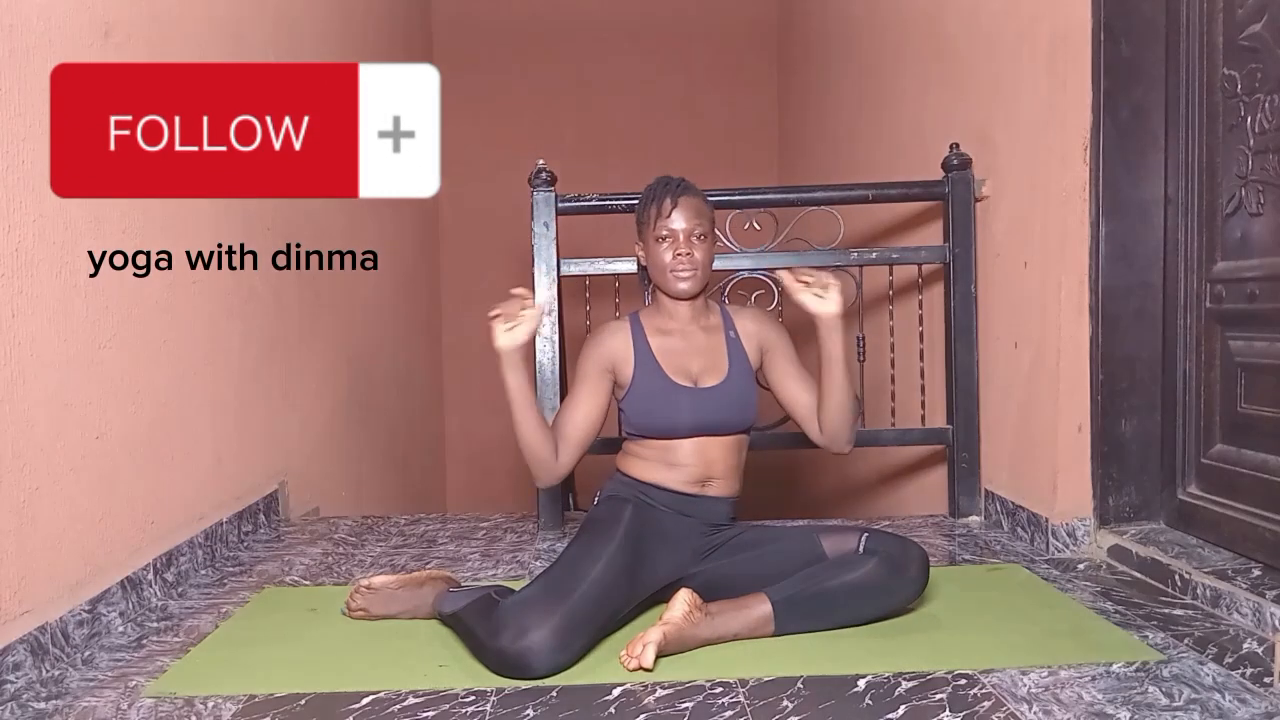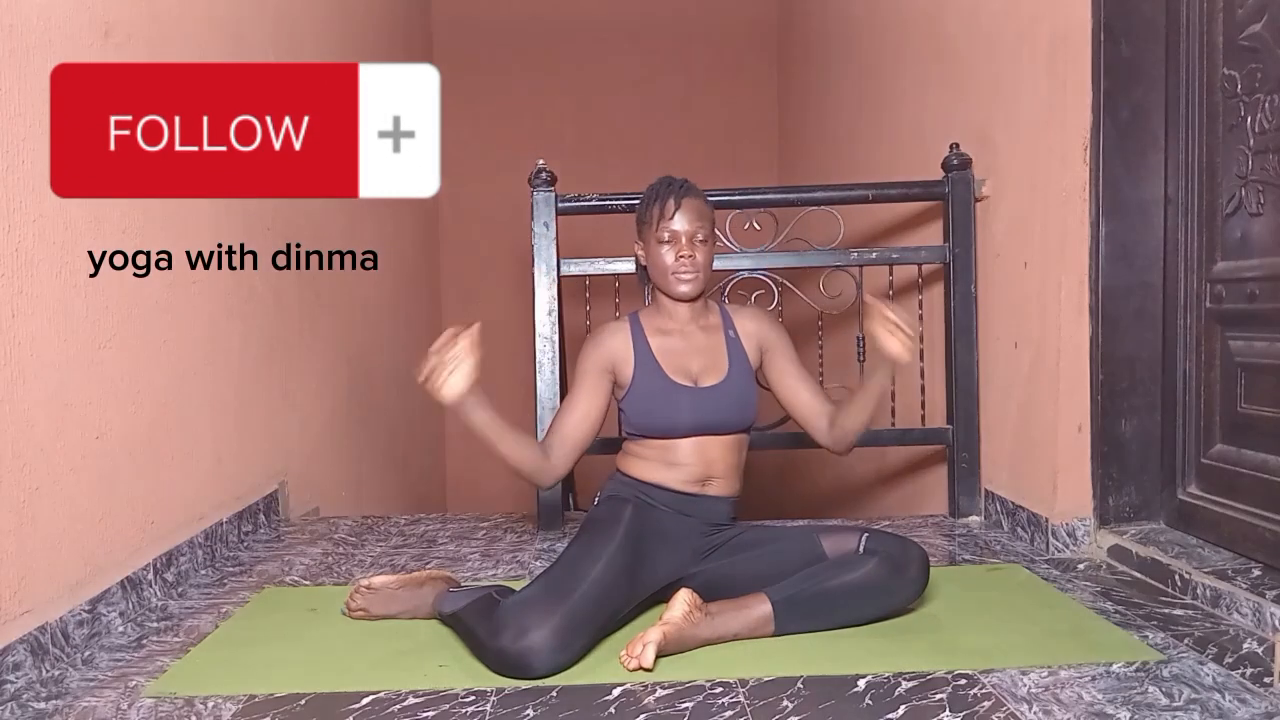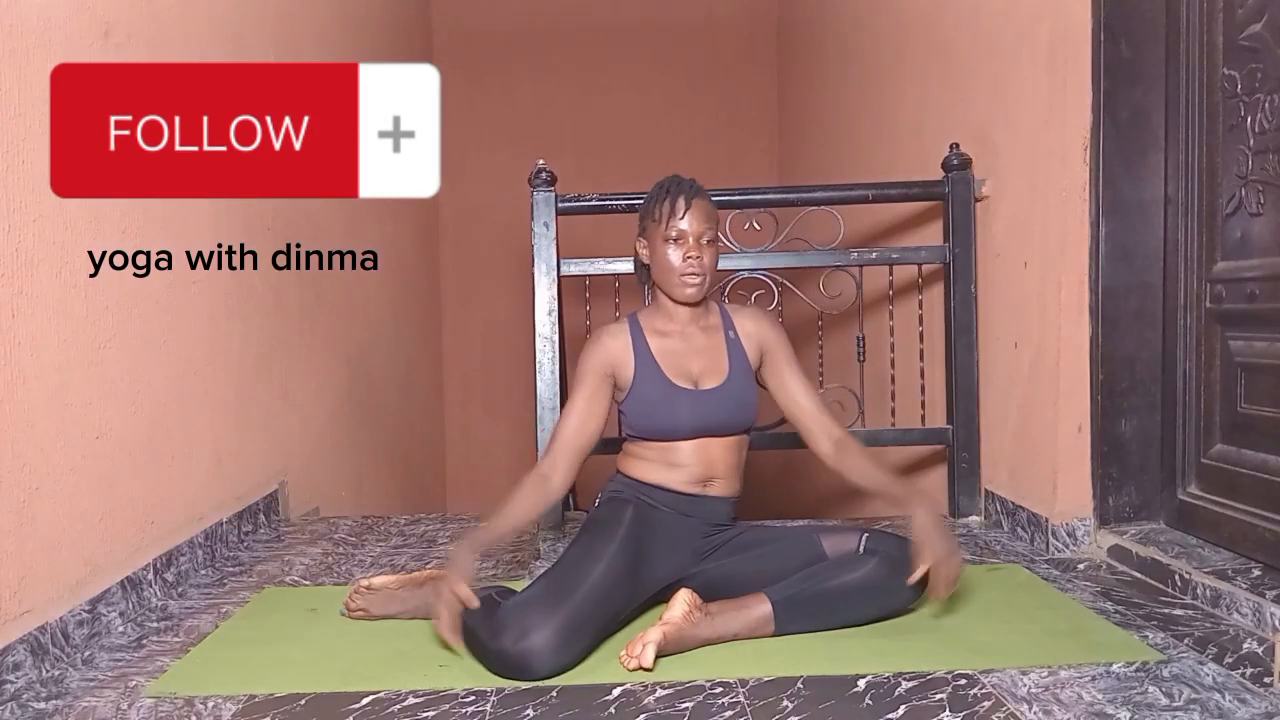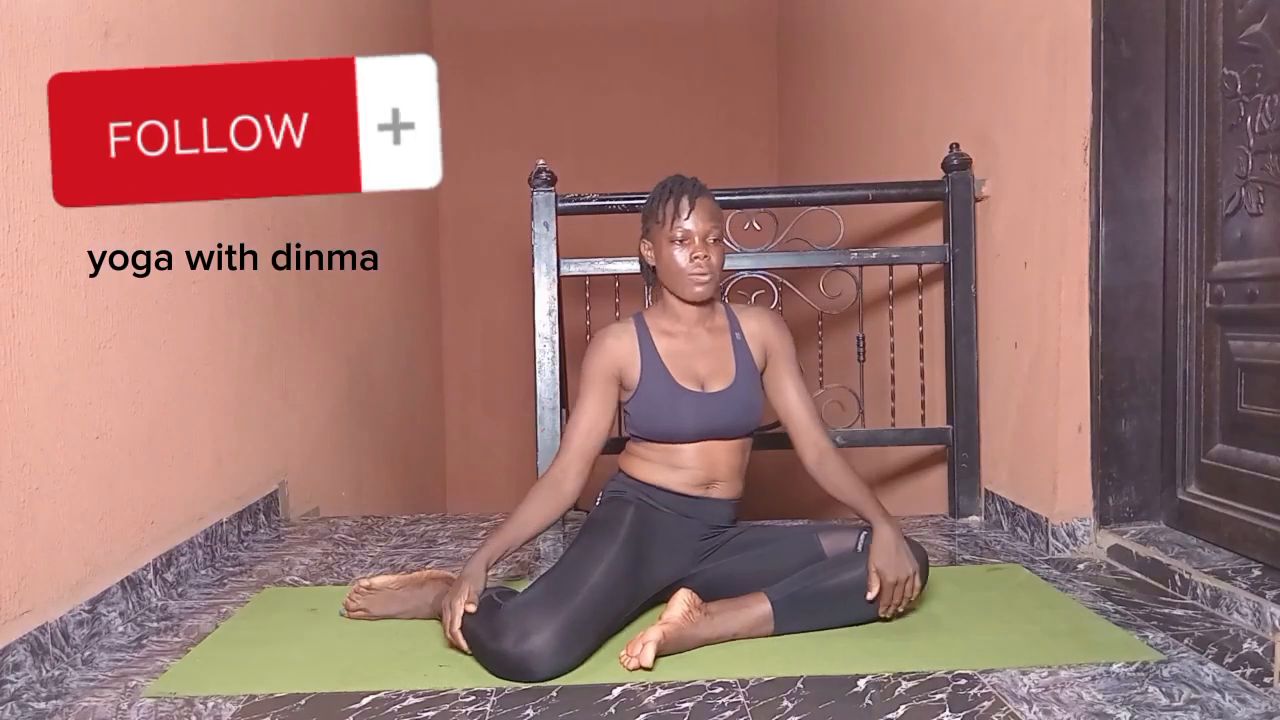
dt=0.2s
person 1, frame 1
left shoulder: (754, 330)
right shoulder: (613, 343)
left elbow: (834, 436)
right elbow: (550, 465)
left wrist: (831, 326)
right wrist: (513, 359)
left hip: (717, 537)
right hip: (634, 519)
left knee: (901, 564)
right knee: (527, 646)
left ankle: (699, 623)
right ankle: (441, 596)
person 1, frame 2
left shoulder: (753, 331)
right shoulder: (614, 345)
left elbow: (833, 433)
right elbow: (546, 462)
left wrist: (887, 364)
right wrist: (465, 397)
left hip: (714, 538)
right hip: (632, 521)
left knee: (900, 565)
right knee: (528, 646)
left ankle: (696, 623)
right ankle: (440, 594)
person 1, frame 3
left shoulder: (755, 331)
right shoulder: (614, 347)
left elbow: (831, 442)
right elbow: (553, 470)
left wrist: (915, 504)
right wrist: (471, 546)
left hip: (719, 536)
right hip: (636, 519)
left knee: (896, 565)
right knee: (527, 646)
left ankle: (699, 621)
right ankle: (438, 592)
person 1, frame 4
left shoulder: (759, 331)
right shoulder: (619, 346)
left elbow: (817, 449)
right elbow: (564, 475)
left wrist: (885, 526)
right wrist: (482, 559)
left hip: (720, 536)
right hip: (634, 521)
left knee: (896, 566)
right knee: (527, 648)
left ankle: (699, 621)
right ankle: (438, 594)
